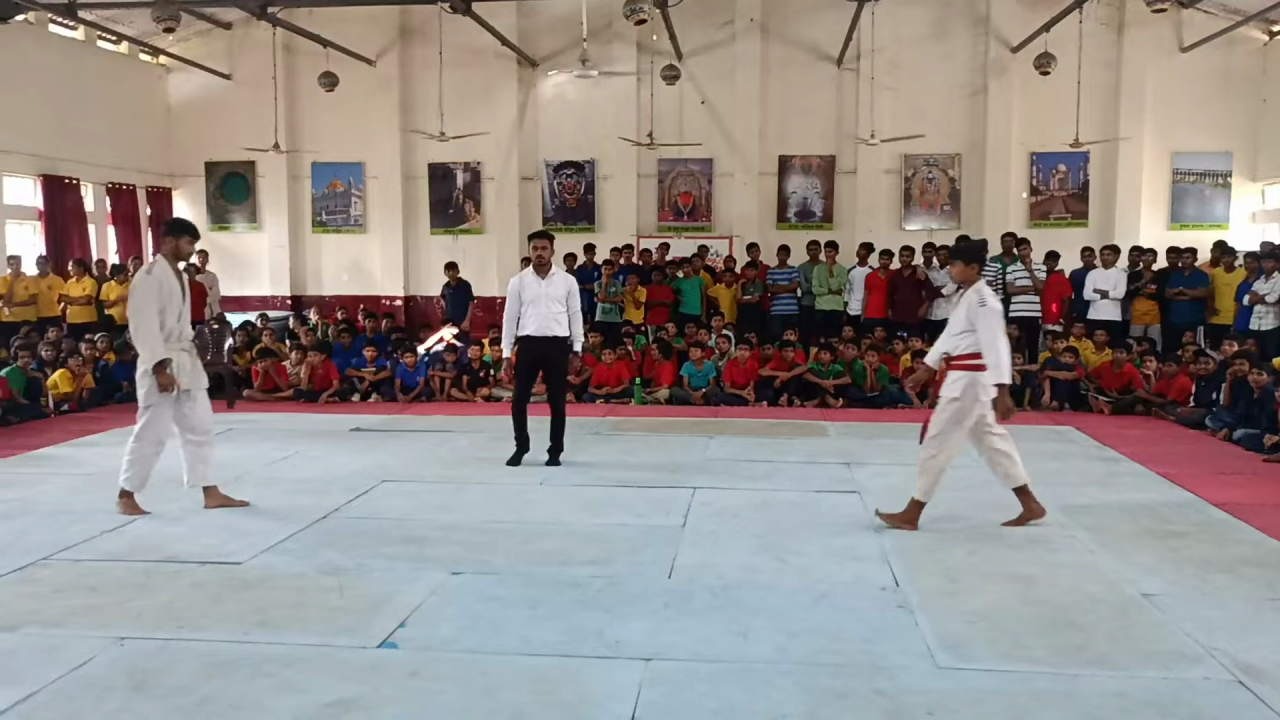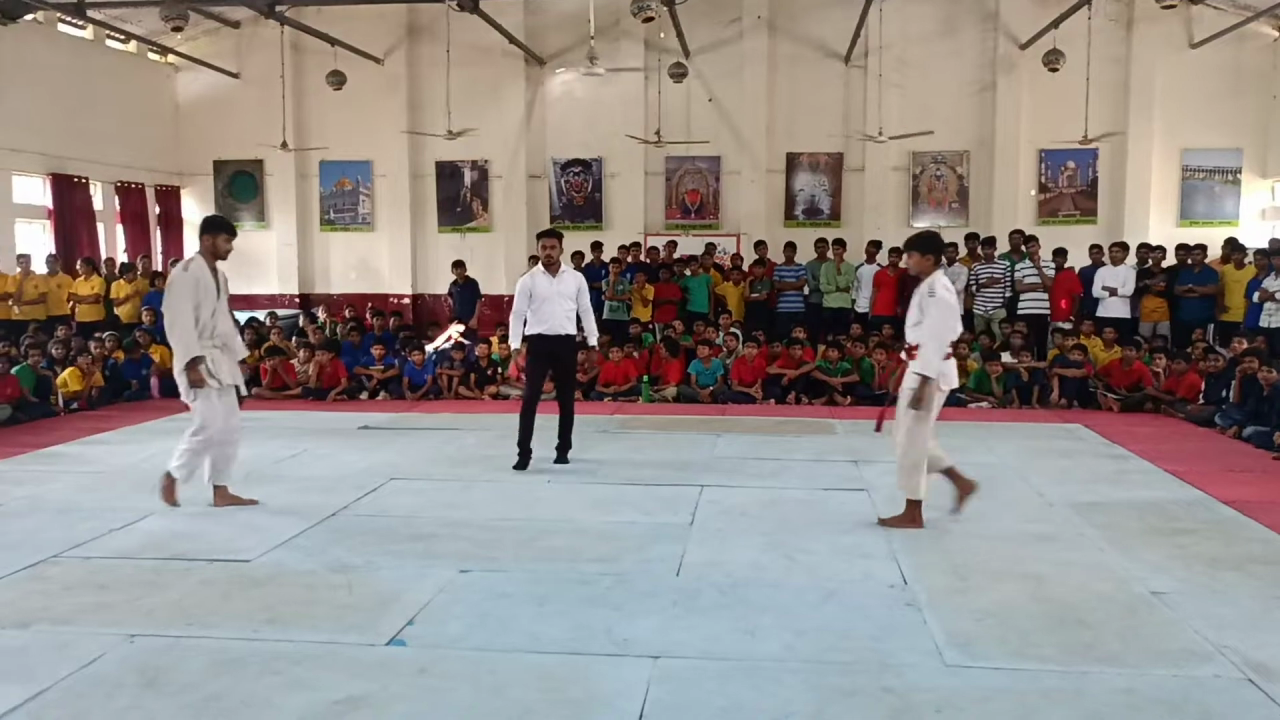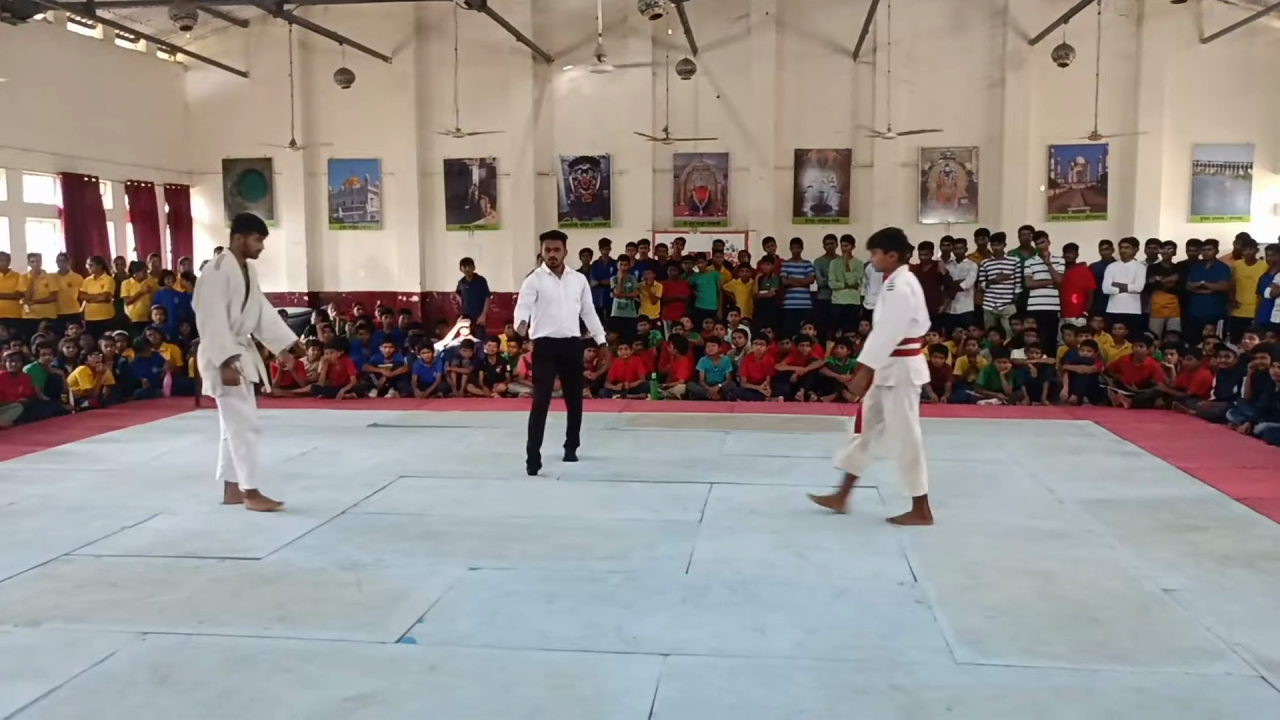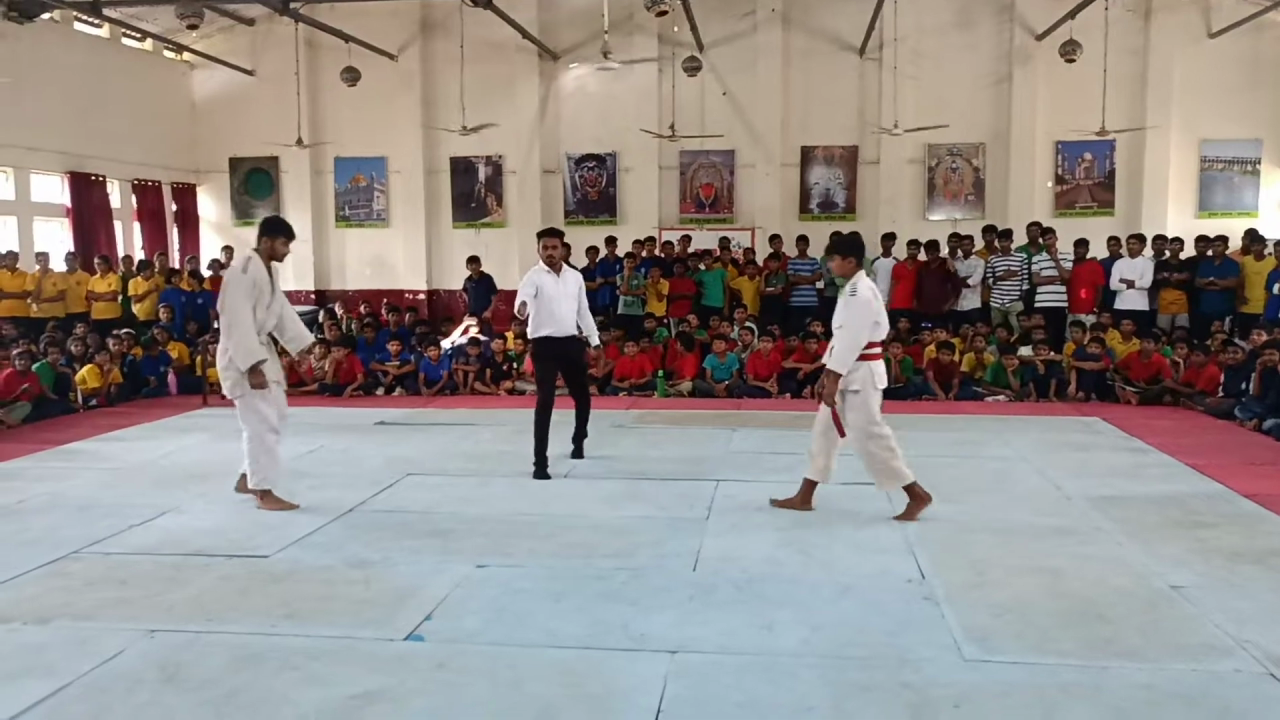
dt=0.2s
person 1, frame 1
left shoulder: (179, 275)
right shoulder: (149, 276)
right elbow: (144, 327)
right wrist: (160, 368)
left hip: (185, 361)
right hip: (161, 365)
left knee: (200, 428)
right knee: (151, 434)
left ankle: (211, 494)
right ankle: (126, 495)
person 1, frame 2
left shoulder: (217, 274)
right shoulder: (186, 274)
right elbow: (179, 324)
left wrist: (237, 358)
right wrist: (192, 365)
left hip: (220, 360)
right hip: (198, 361)
left knee: (228, 428)
right knee: (210, 428)
left ankle: (220, 491)
right ankle: (172, 477)
person 1, frame 3
left shoulder: (247, 270)
right shoulder: (216, 271)
left elbow: (262, 312)
right elbow: (211, 322)
left wrist: (283, 346)
right wrist: (225, 363)
left hip: (243, 352)
right hip: (222, 357)
left knee: (236, 425)
right knee: (245, 423)
left ankle: (232, 488)
right ankle: (251, 493)
person 1, frame 4
left shoulder: (268, 271)
right shoulder: (242, 273)
left elbow: (282, 311)
right elbow: (238, 324)
left wrist: (301, 346)
right wrist: (253, 367)
left hip: (261, 351)
right hip: (241, 357)
left knee: (275, 416)
right knee: (262, 425)
left ankle: (247, 480)
right ankle: (264, 493)
person 2, frame 1
left shoulder: (982, 300)
right shoulder: (967, 296)
left elbow: (996, 346)
right elbow: (949, 337)
left wrist: (1003, 392)
right wrist: (926, 369)
left hip: (969, 381)
right hip: (965, 377)
left knee: (938, 443)
right knee: (992, 441)
left ankle: (911, 514)
right ankle: (1030, 505)
person 2, frame 2
left shoulder: (936, 290)
right shoulder: (930, 286)
left elbow: (936, 339)
left wrist: (923, 383)
right wrist: (913, 371)
left hip: (929, 372)
right hip: (923, 369)
left knee: (911, 439)
right knee: (915, 437)
left ankle: (912, 512)
right ankle: (960, 482)
person 2, frame 3
left shoulder: (898, 285)
right shoulder: (901, 281)
left elbow: (888, 333)
left wrist: (863, 370)
right wrist: (867, 369)
left hip: (900, 369)
right hip: (891, 366)
left knee: (903, 437)
right knee: (867, 428)
left ankle: (920, 510)
right ankle: (842, 496)
person 2, frame 4
left shoulder: (859, 292)
right shoulder: (856, 288)
left elbow: (852, 339)
left wrist: (832, 377)
right wrist: (828, 372)
left hip: (860, 373)
right hip: (850, 372)
left knee: (871, 436)
right knee: (824, 432)
left ankle: (916, 494)
right ankle: (804, 498)
person 3, frame 1
left shoulder: (567, 281)
right shoulder: (519, 281)
left elbow: (575, 315)
right elbow: (510, 317)
left wrist: (577, 348)
right wrist: (507, 351)
left hip: (556, 344)
right hip: (528, 344)
left knee: (557, 402)
right knee: (519, 399)
left ankle: (555, 452)
right ankle: (521, 446)
person 3, frame 2
left shoulder: (576, 279)
right shoulder: (528, 280)
left elbow: (585, 311)
right elbow: (518, 313)
left wrist: (592, 342)
right wrist: (515, 345)
left hip: (566, 343)
right hip: (538, 342)
left knee: (566, 400)
right knee: (530, 397)
left ankle: (563, 449)
right ankle: (523, 451)
person 3, frame 3
left shoulder: (579, 280)
right shoulder: (534, 280)
left elbow: (588, 313)
right elbow: (522, 308)
left wrist: (601, 341)
right wrist: (521, 323)
left hip: (572, 345)
right hip: (544, 346)
left knee: (574, 400)
right knee: (540, 401)
left ankle: (571, 446)
right ankle: (533, 457)
person 3, frame 4
left shoulder: (575, 277)
right shoulder: (533, 277)
left elbow: (583, 311)
right elbow: (523, 299)
left wrist: (595, 342)
right wrist: (522, 308)
left hip: (571, 342)
right hip: (544, 344)
left knee: (582, 397)
right knee: (545, 402)
left ankle: (578, 441)
right ankle: (540, 462)
